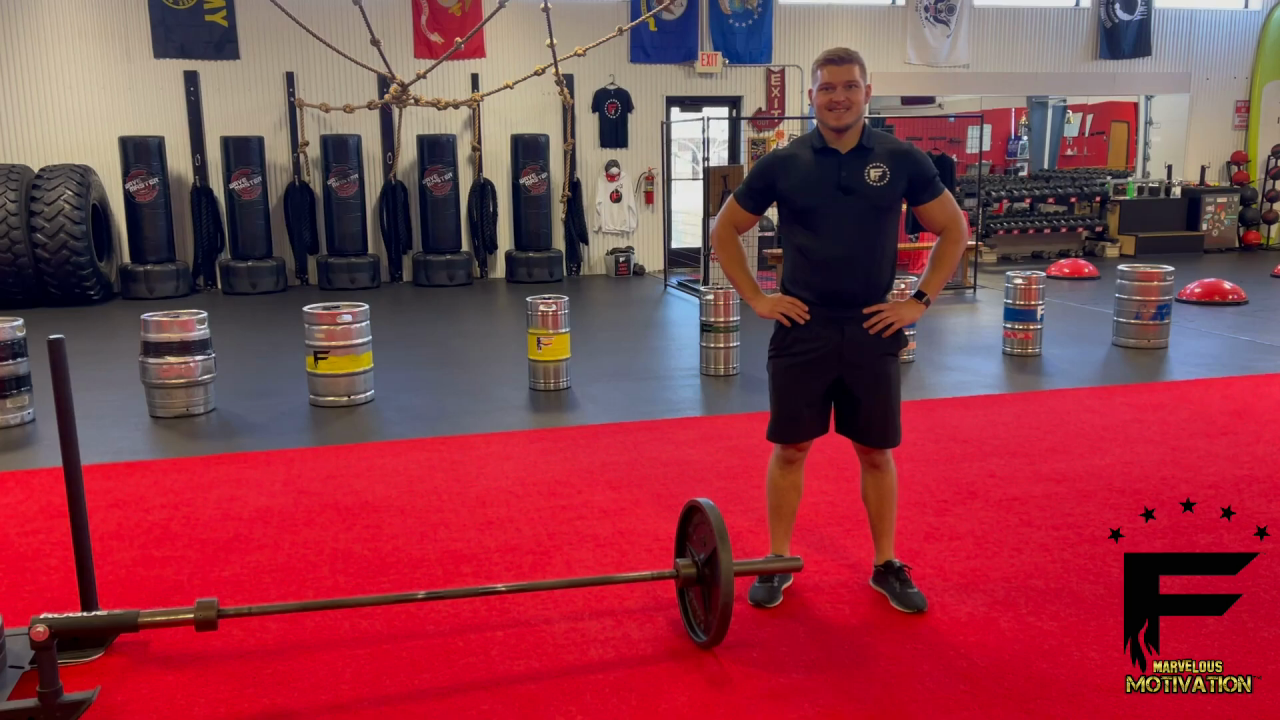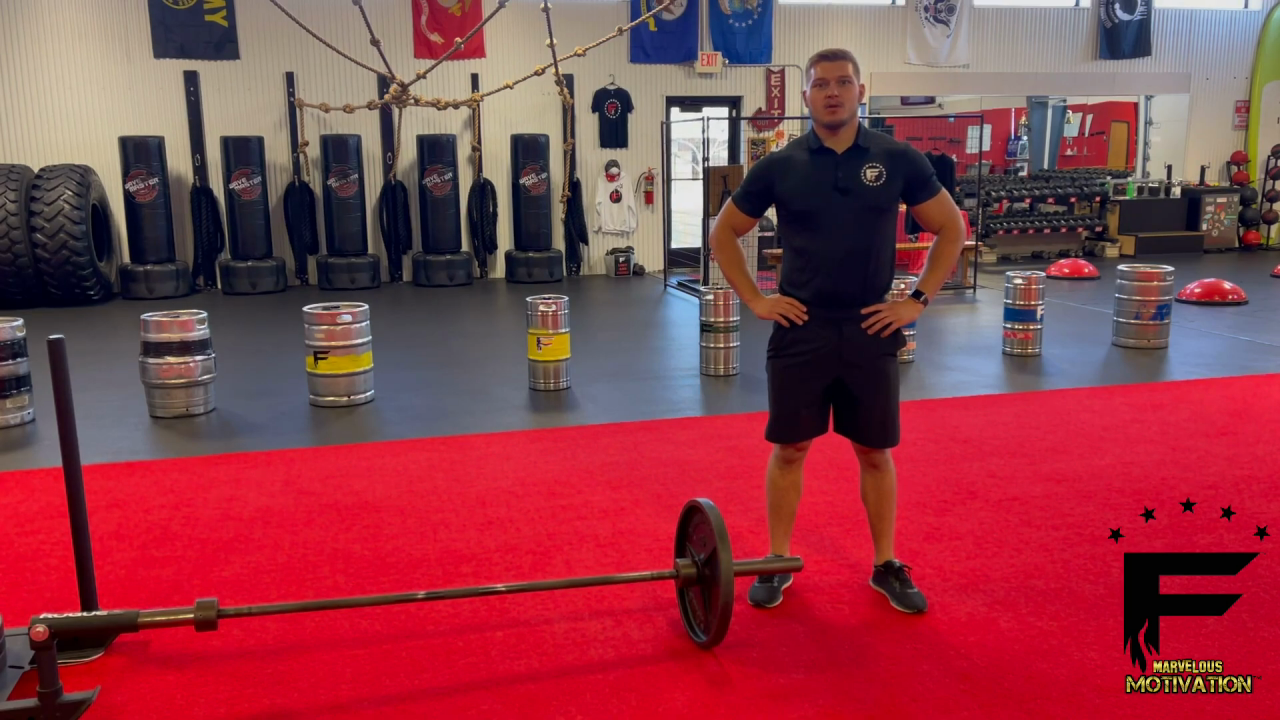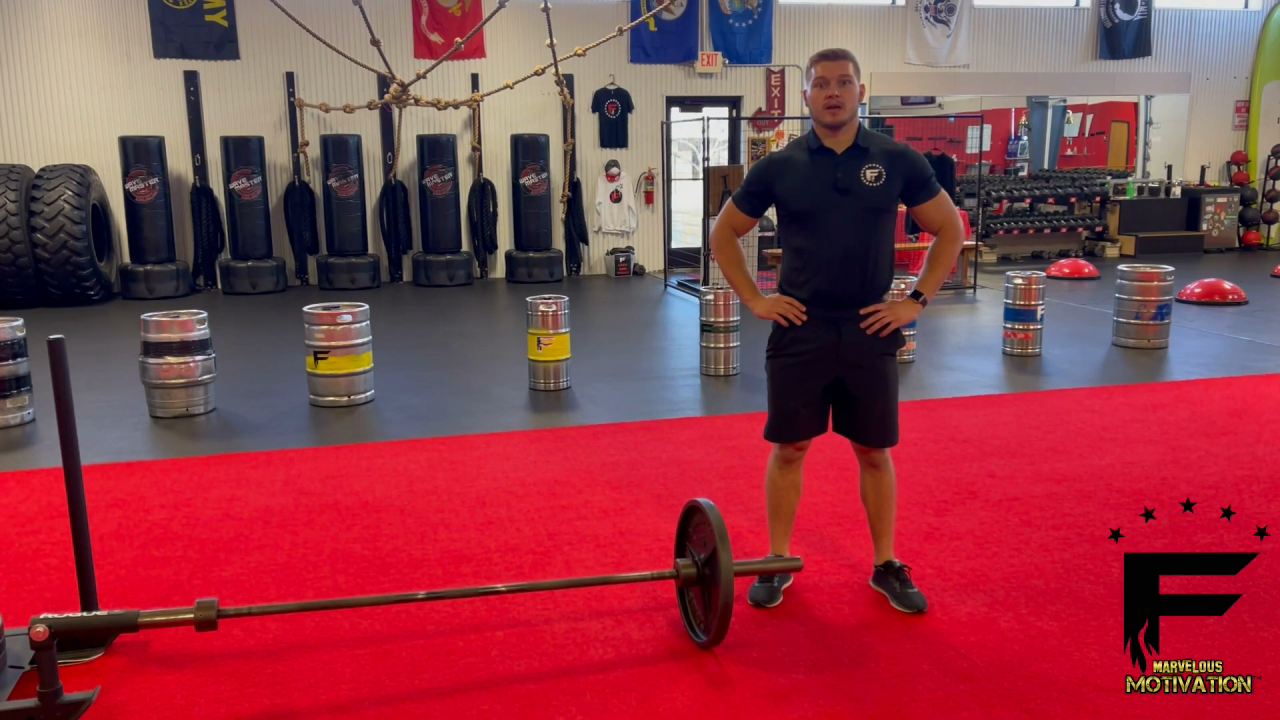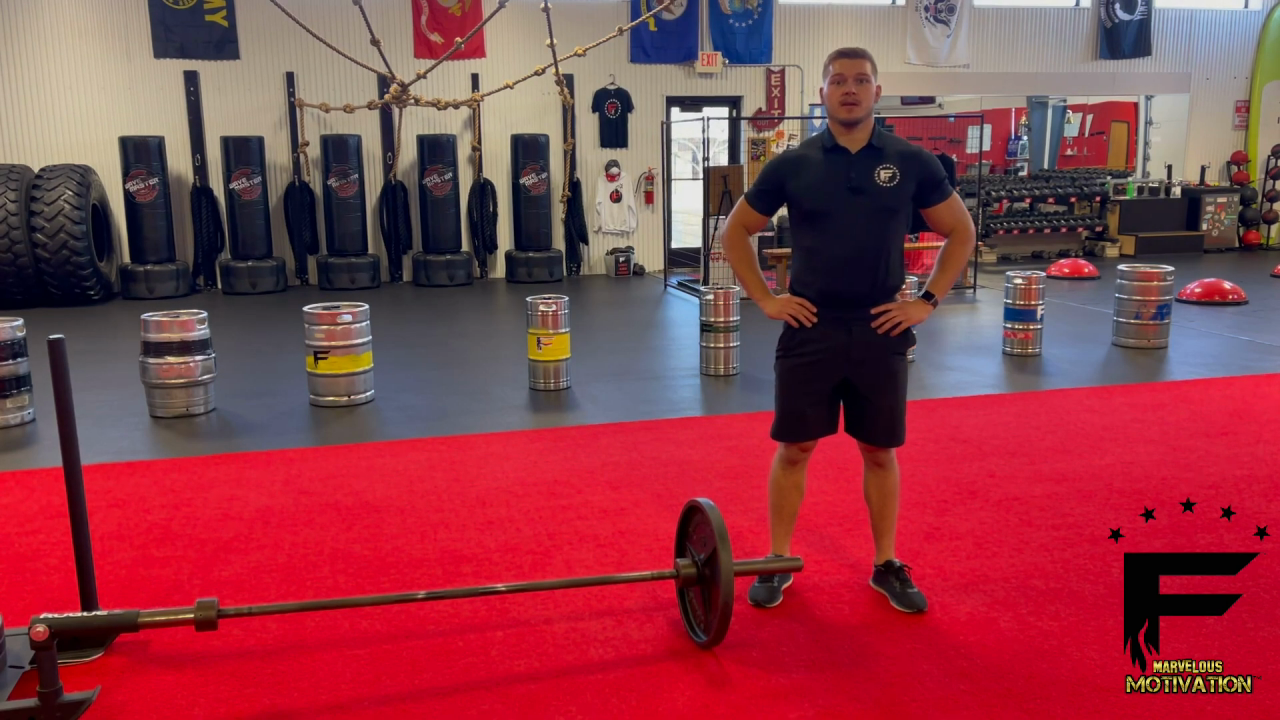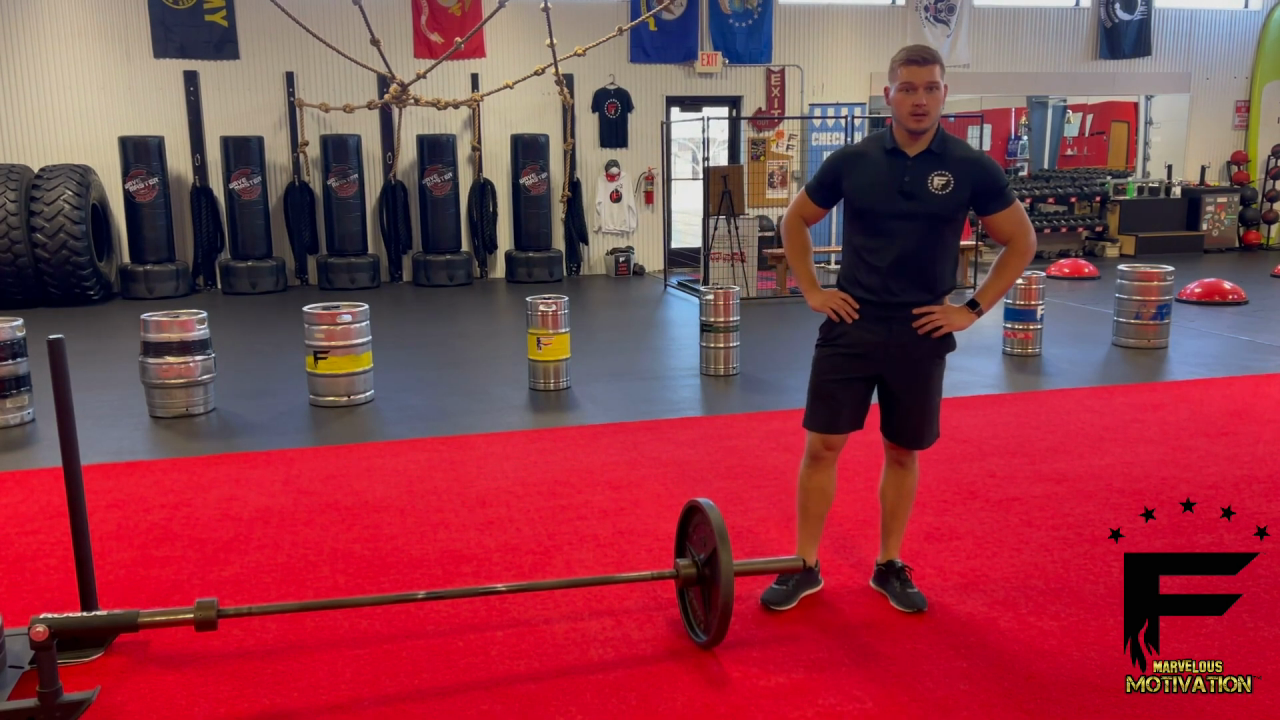
dt=1s
person 1, frame 1
left shoulder: (902, 160)
right shoulder: (782, 163)
left elbow: (953, 230)
right elbow: (724, 231)
left wrist: (920, 300)
right wrist: (755, 298)
left hip: (872, 331)
right hip: (801, 330)
left knee: (877, 452)
right knee: (789, 448)
left ankle: (887, 565)
right ankle: (777, 562)
person 1, frame 2
left shoulder: (898, 159)
right shoulder: (779, 166)
left elbow: (951, 229)
right elbow: (724, 233)
left wrist: (918, 299)
right wrist: (754, 299)
left hip: (871, 332)
right hip: (800, 331)
left knee: (875, 452)
right knee: (789, 448)
left ankle: (887, 565)
right ankle: (777, 563)
person 1, frame 3
left shoulder: (897, 160)
right shoulder: (779, 166)
left elbow: (949, 230)
right elbow: (724, 234)
left wrist: (917, 300)
right wrist: (753, 299)
left hip: (870, 331)
right hip: (799, 331)
left knee: (875, 451)
right knee: (788, 448)
left ankle: (887, 565)
right ankle: (777, 562)
person 1, frame 4
left shoulder: (911, 162)
right shoulder: (792, 165)
left elbow: (960, 232)
right elbow: (736, 232)
left wrist: (927, 300)
right wrist: (764, 298)
left hip: (880, 331)
right hip: (809, 331)
left knee: (880, 451)
right knee: (794, 448)
left ankle: (887, 564)
right ankle: (778, 562)
person 1, frame 5
left shoulder: (972, 168)
right shoulder: (851, 160)
left elbow: (1021, 242)
right elbow: (795, 221)
left wrist: (973, 308)
right wrist: (811, 290)
left hip: (920, 334)
right hip: (849, 327)
left knee: (903, 452)
right knee: (822, 446)
left ankle: (889, 565)
right ankle: (806, 566)
